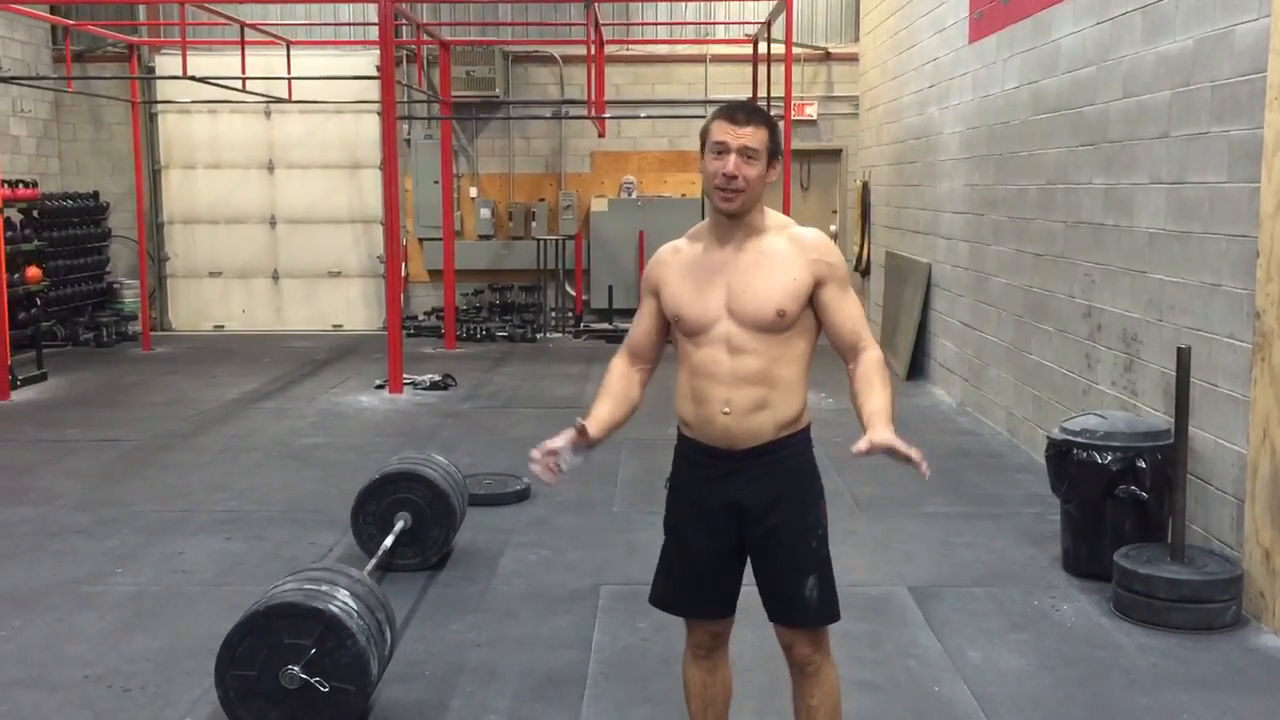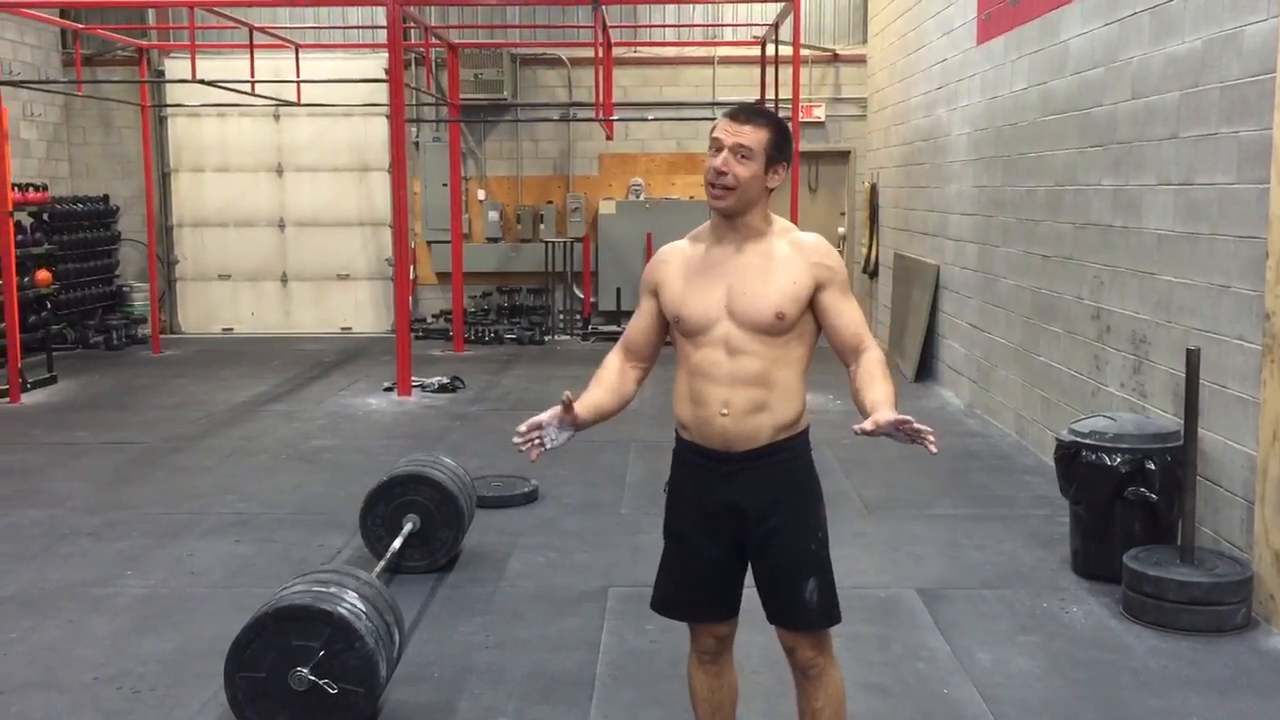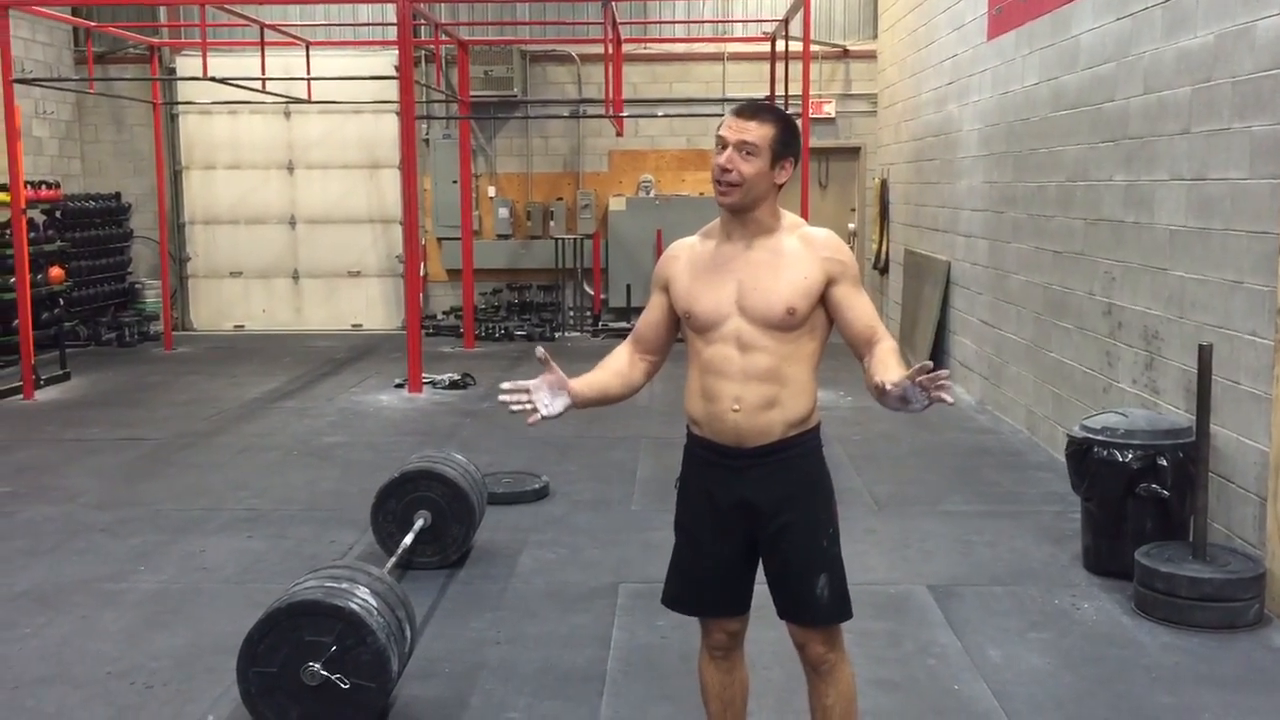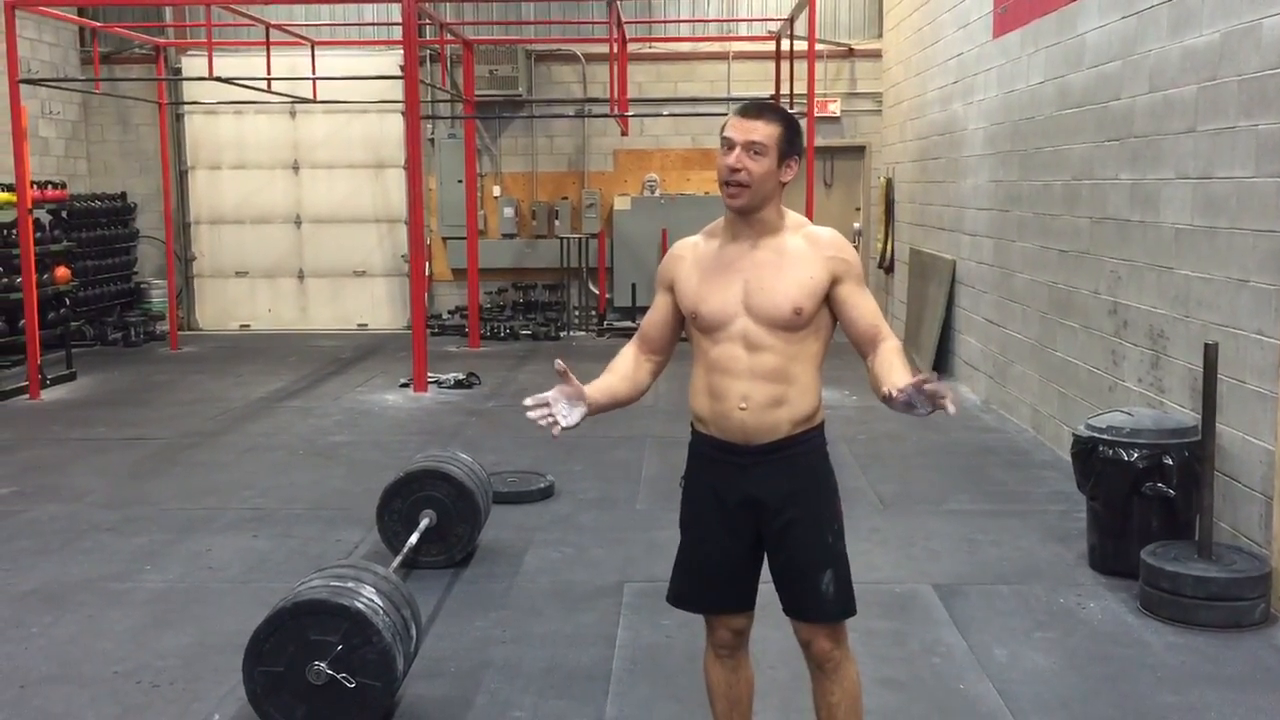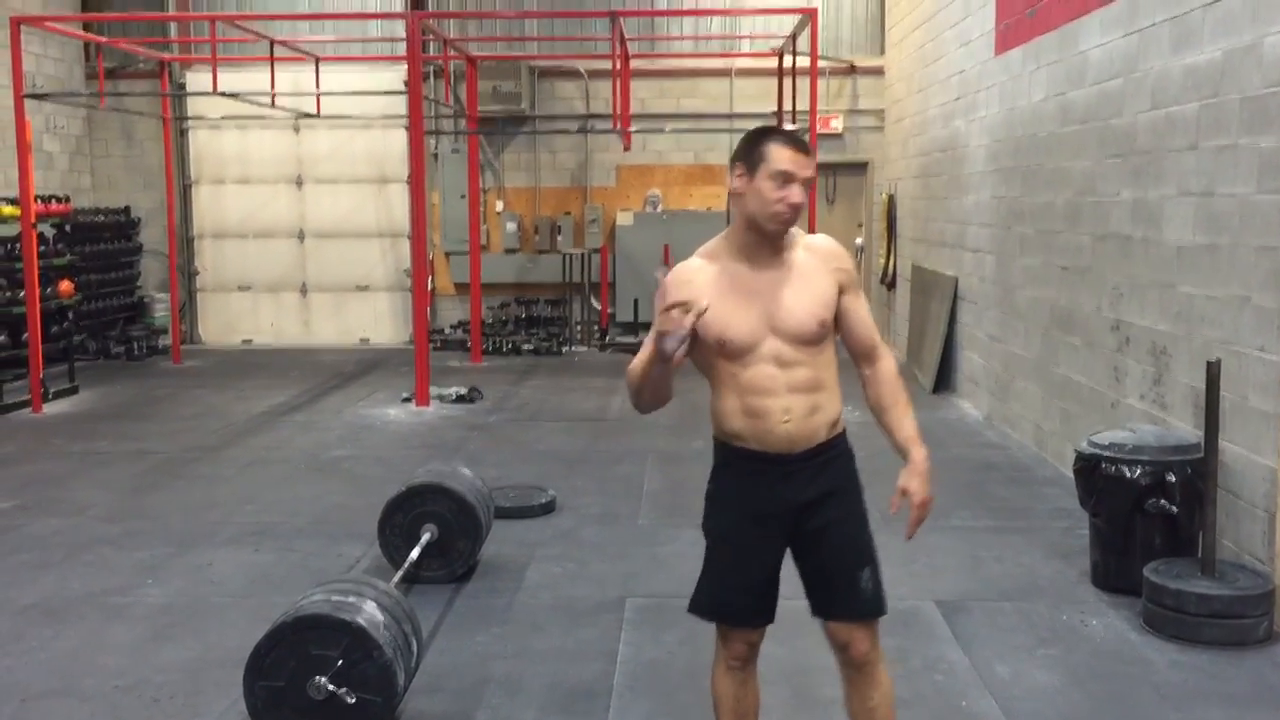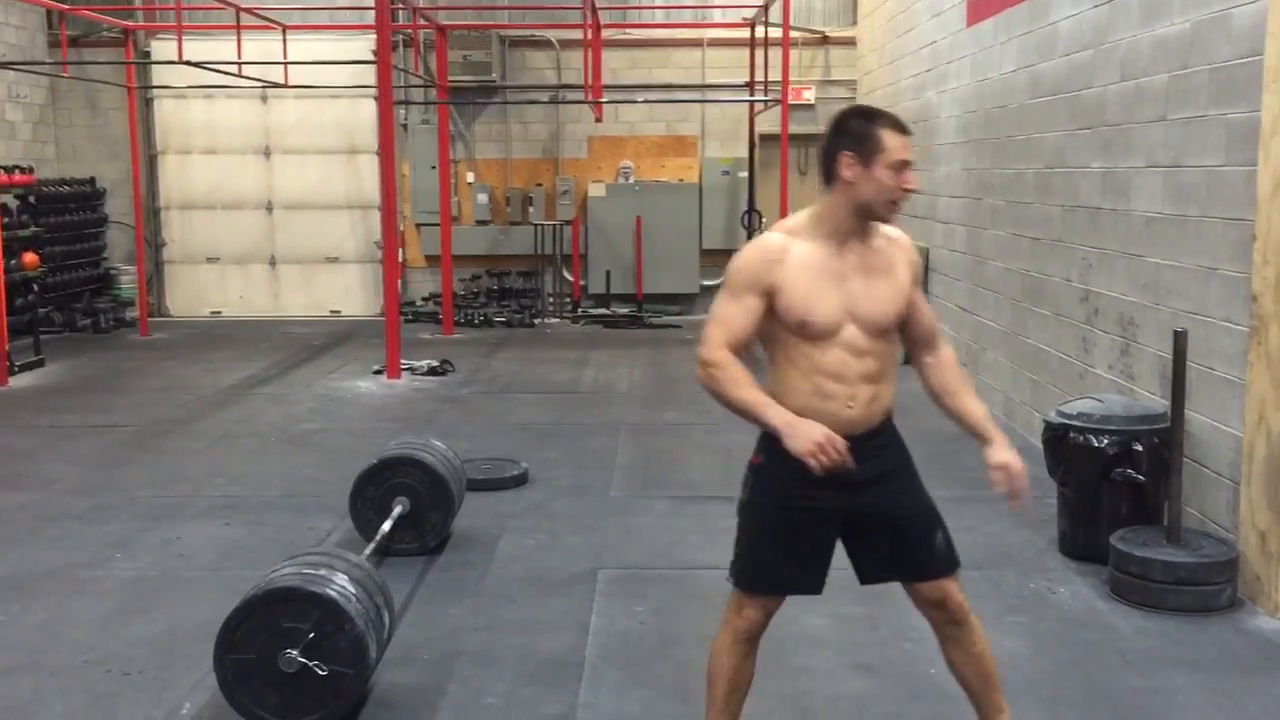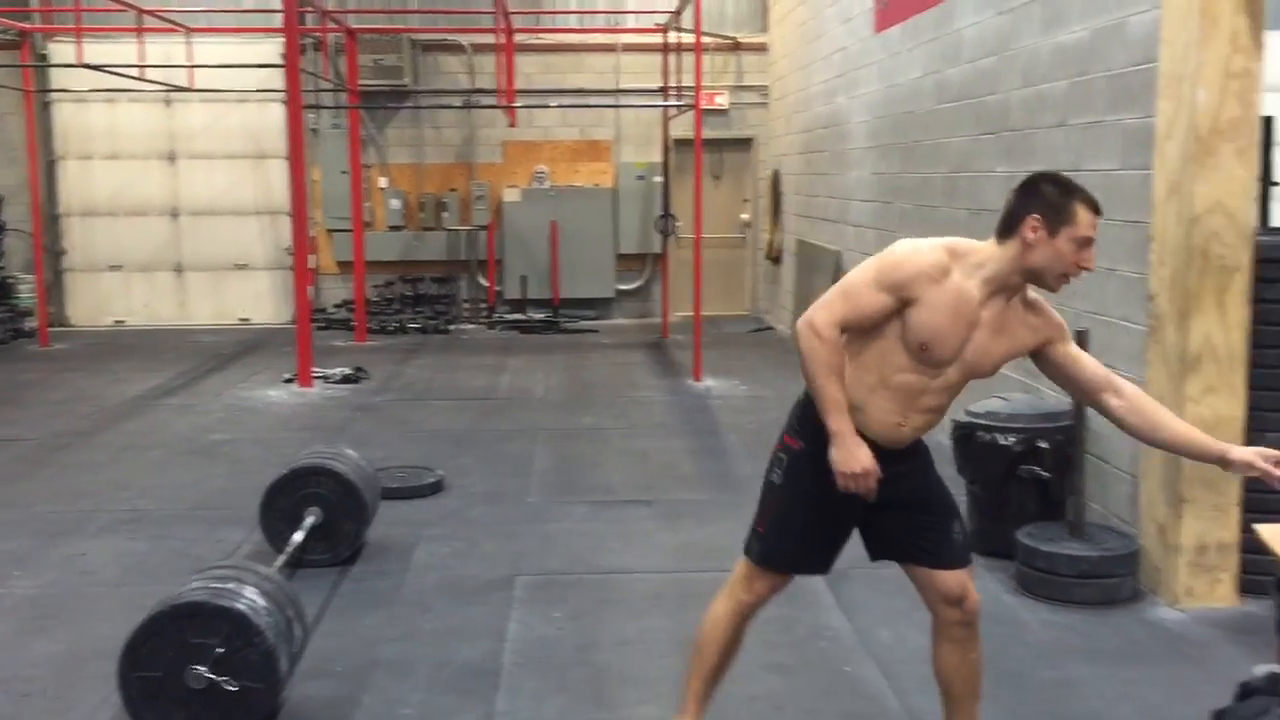
dt=0.4s
person 1, frame 1
left shoulder: (810, 252)
right shoulder: (667, 262)
left elbow: (860, 349)
right elbow: (634, 361)
left wrist: (877, 424)
right wrist: (587, 431)
left hip: (781, 468)
right hip: (697, 469)
left knee: (805, 642)
right knee: (704, 634)
person 1, frame 2
left shoulder: (811, 257)
right shoulder: (669, 263)
left elbow: (861, 352)
right elbow: (631, 359)
left wrist: (881, 411)
right wrist: (578, 413)
left hip: (780, 470)
right hip: (696, 472)
left knee: (808, 645)
right knee: (708, 638)
person 1, frame 3
left shoulder: (823, 253)
right shoulder: (680, 258)
left elbow: (874, 344)
right elbow: (641, 353)
left wrist: (893, 385)
right wrist: (574, 391)
left hip: (792, 468)
right hip: (707, 469)
left knee: (819, 641)
right knee: (720, 634)
person 1, frame 4
left shoulder: (827, 251)
right shoulder: (684, 257)
left elbow: (878, 341)
right elbow: (647, 352)
left wrist: (902, 386)
right wrist: (593, 395)
left hip: (797, 465)
right hip: (713, 467)
left knee: (823, 640)
right knee: (724, 632)
person 1, frame 5
left shoulder: (829, 261)
right shoulder: (689, 280)
left elbow: (873, 362)
right elbow: (643, 399)
left wrist: (914, 456)
right wrist: (662, 349)
left hip: (828, 473)
right hip: (743, 477)
left knee: (858, 643)
right knee: (736, 644)
person 1, frame 6
left shoulder: (899, 255)
right shoulder: (770, 256)
left elbow: (931, 352)
right elbow: (712, 359)
left wrist: (992, 439)
right wrist: (787, 424)
left hip: (880, 454)
right hip: (793, 455)
left knee: (947, 604)
right knee: (749, 614)
person 1, frame 7
left shoulder: (1035, 322)
right shoulder: (923, 263)
left elbow: (1115, 396)
right elbow: (816, 327)
left wrist: (1227, 453)
right wrist: (842, 437)
left hip: (903, 456)
right hip: (829, 441)
left knee: (958, 603)
right knee: (754, 585)
